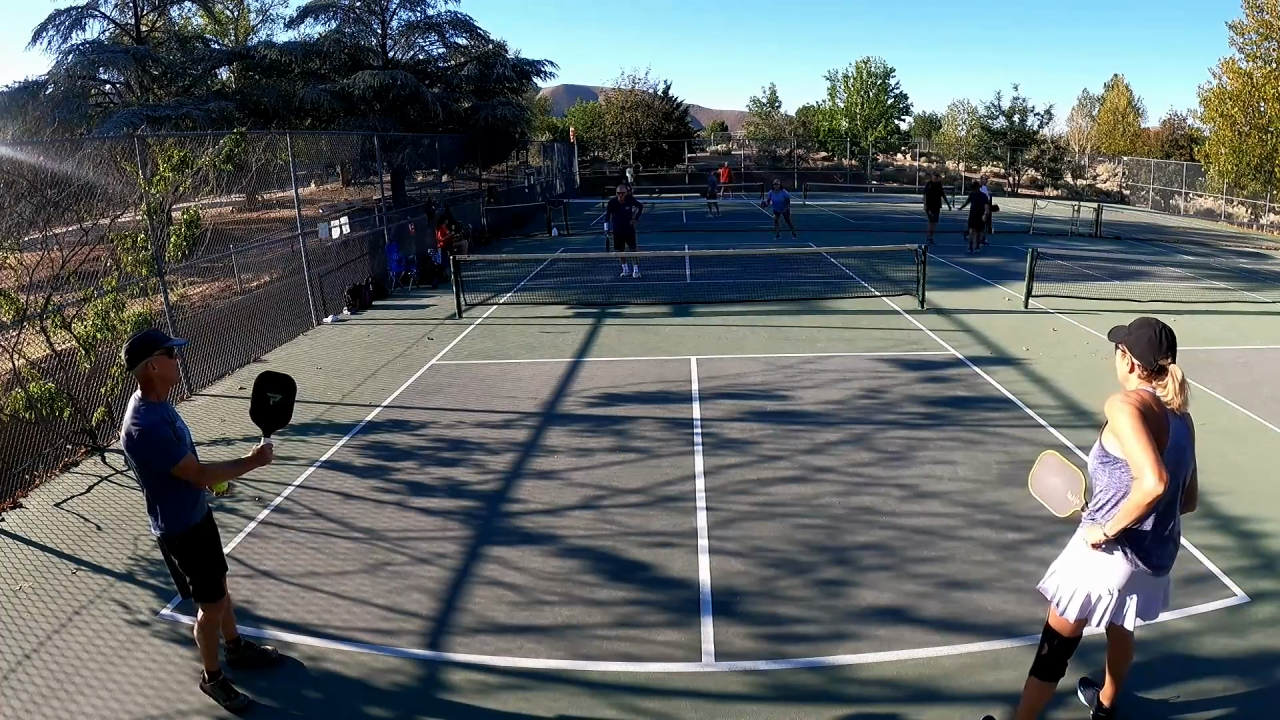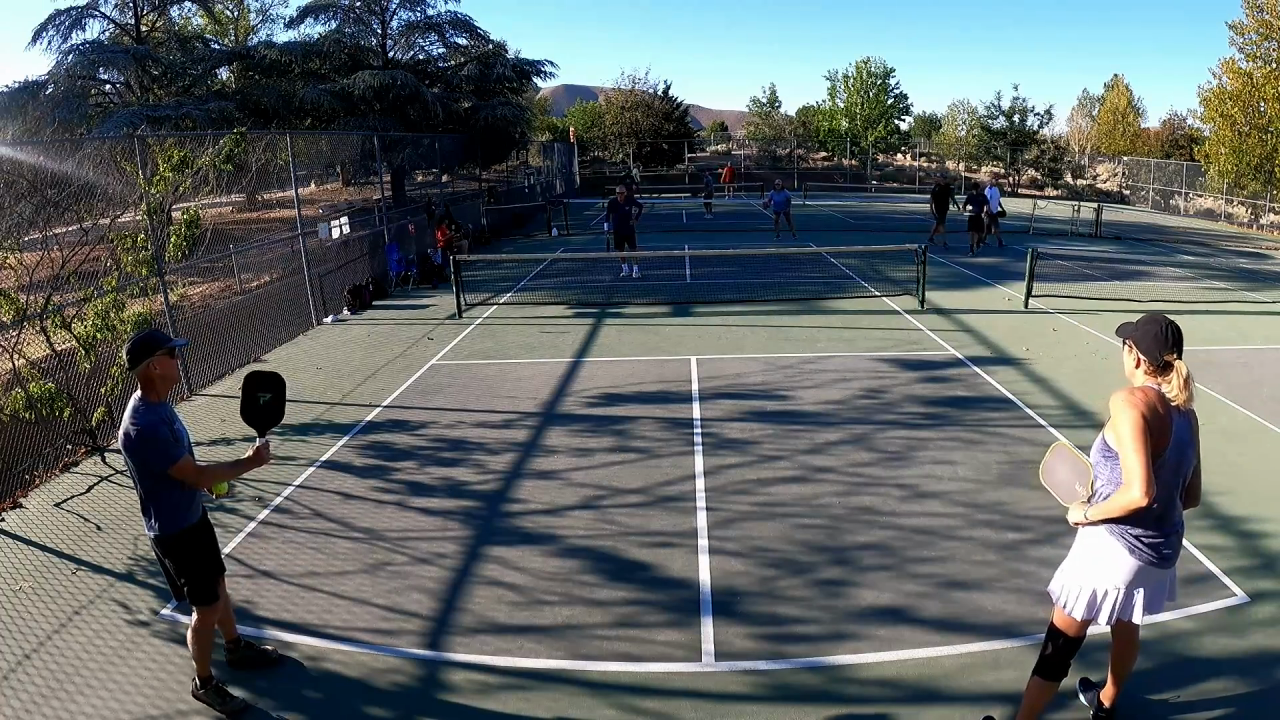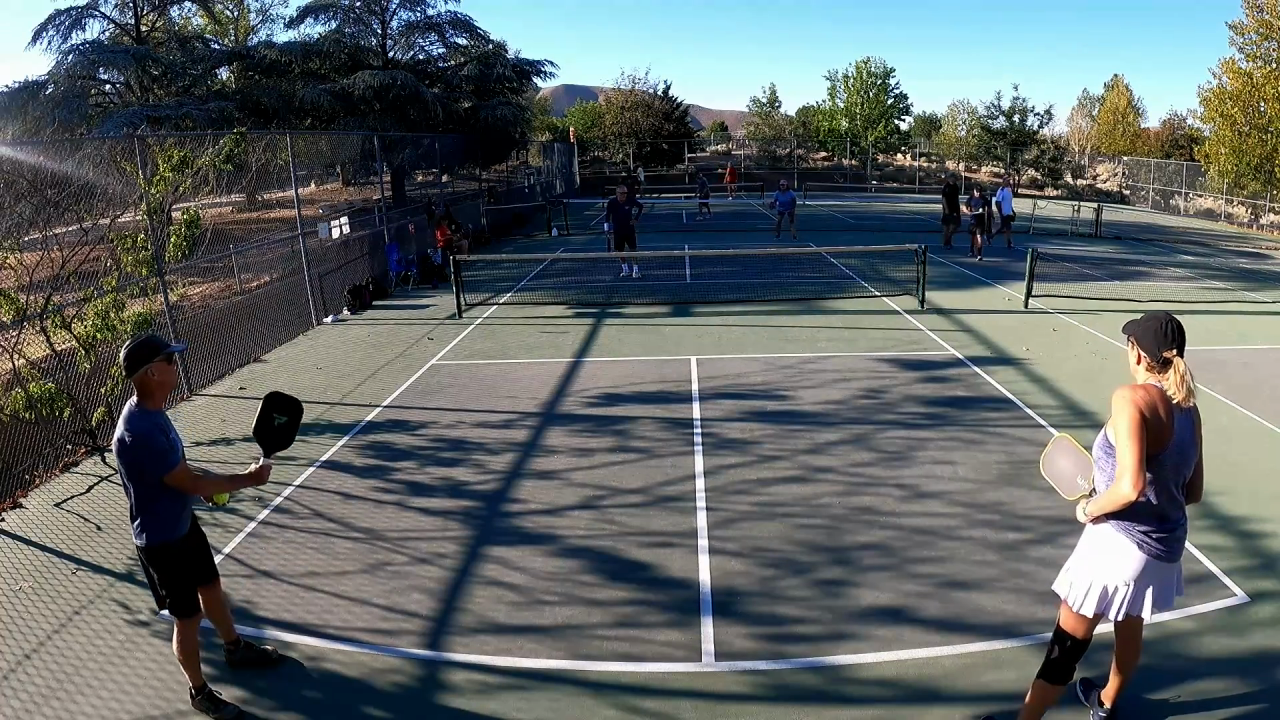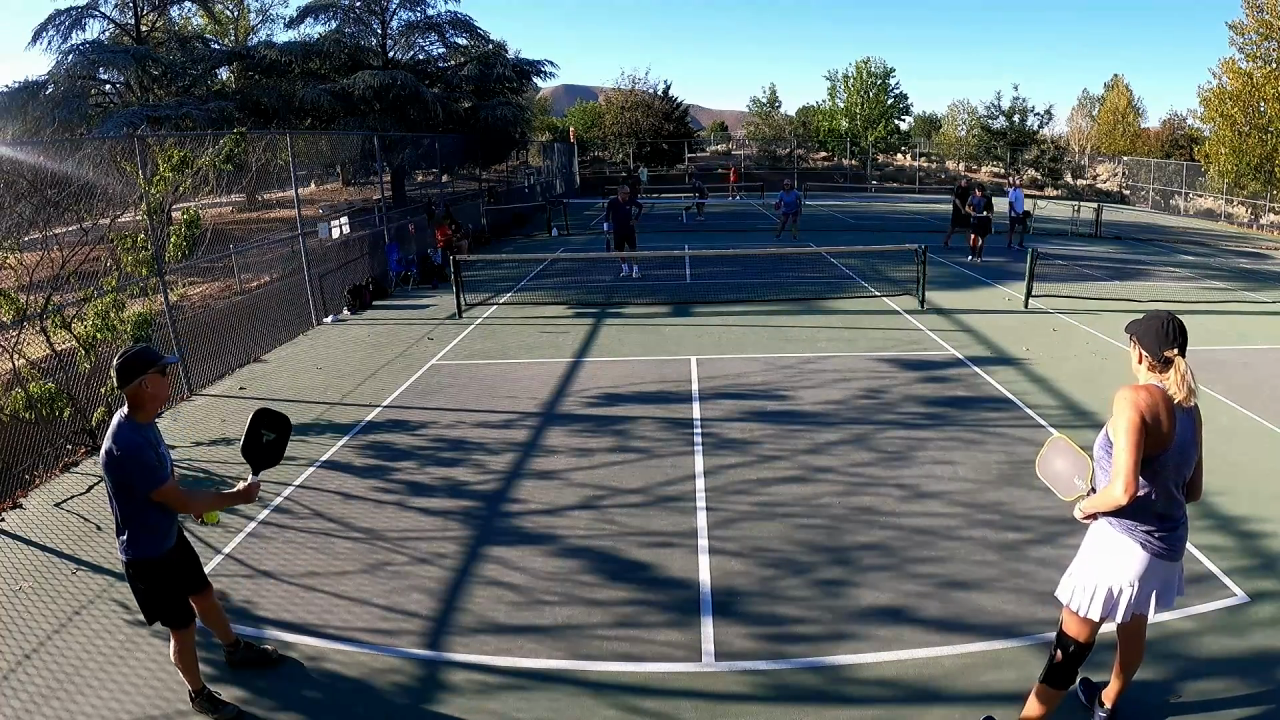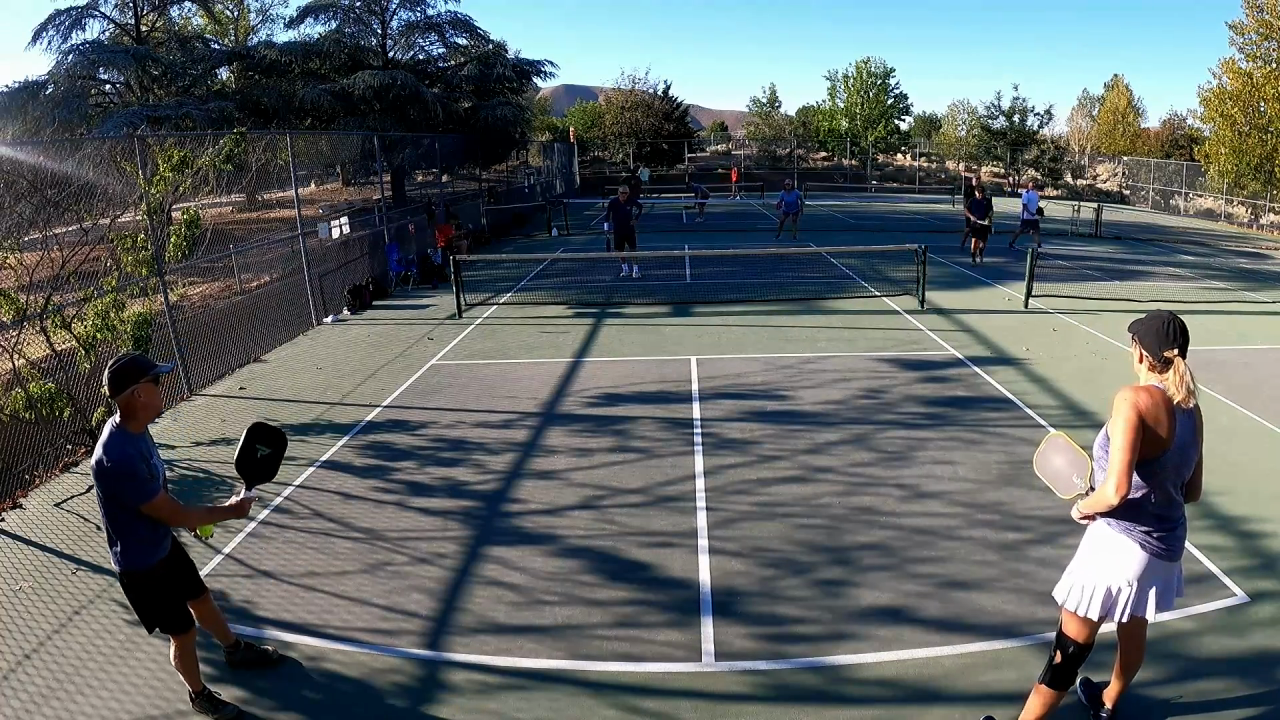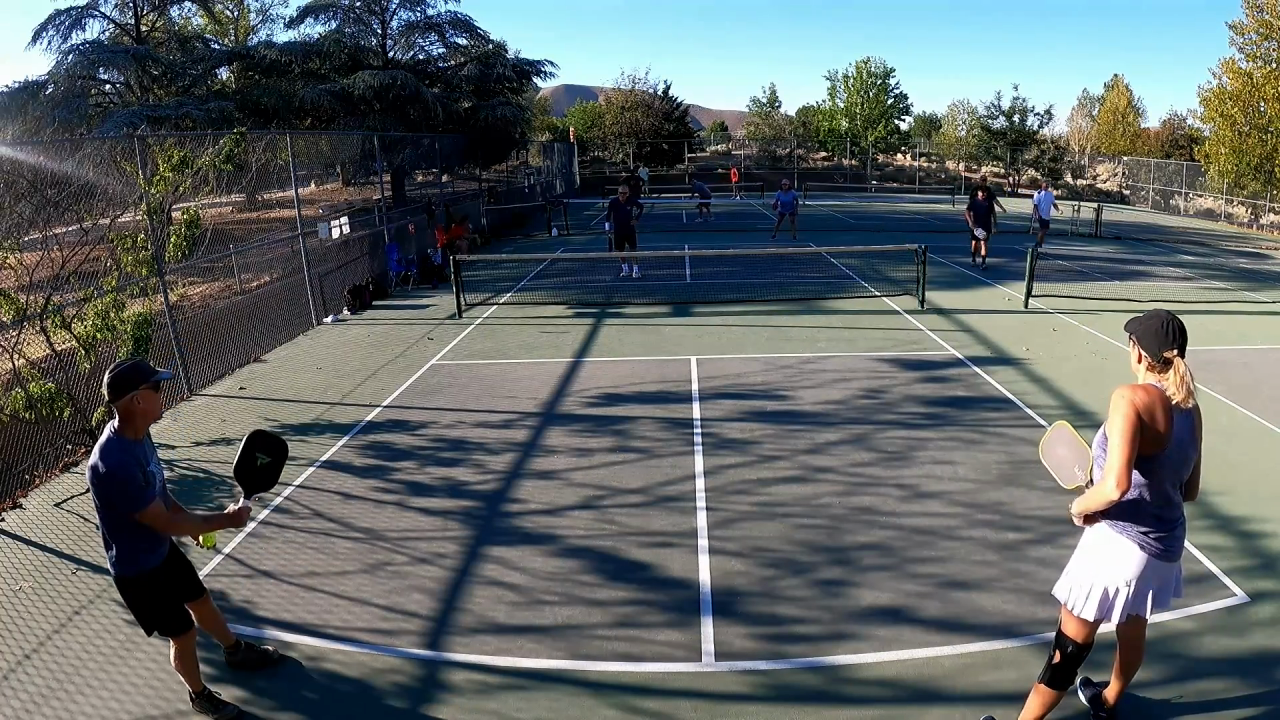
dt=0.3s
person 1, frame 1
left shoulder: (1126, 405)
right shoulder: (1180, 416)
left elbow: (1153, 483)
right elbow: (1187, 500)
left wrist: (1106, 529)
left hip: (1108, 555)
right hip: (1155, 560)
left knee: (1054, 648)
right knee: (1119, 630)
person 1, frame 2
left shoulder: (1130, 401)
right shoulder: (1185, 413)
left elbow: (1138, 492)
right elbow: (1191, 496)
left wrist: (1085, 513)
left hip: (1112, 548)
right hip: (1160, 554)
left knee: (1059, 646)
right knee: (1126, 629)
person 1, frame 3
left shoulder: (1132, 398)
right shoulder: (1188, 409)
left elbow: (1130, 487)
right elbow: (1192, 491)
left wrist: (1089, 509)
left hip: (1115, 545)
right hip: (1165, 549)
left knee: (1067, 645)
right knee: (1130, 630)
person 1, frame 4
left shoulder: (1135, 399)
right shoulder: (1190, 409)
left elbow: (1123, 489)
right elbow: (1192, 491)
left wrist: (1086, 506)
left hip: (1119, 545)
right hip: (1165, 549)
left knee: (1070, 647)
right knee: (1133, 632)
person 1, frame 5
left shoulder: (1133, 400)
right shoulder: (1190, 409)
left elbow: (1115, 491)
right elbow: (1191, 491)
left wrist: (1082, 506)
left hip: (1119, 544)
right hip: (1164, 547)
left knee: (1069, 648)
right knee: (1133, 631)
person 1, frame 6
left shoulder: (1131, 398)
right shoulder: (1190, 409)
left elbow: (1114, 489)
right elbow: (1190, 490)
left wrist: (1080, 507)
left hip: (1121, 543)
right hip: (1165, 547)
left knee: (1069, 647)
right knee: (1132, 630)
person 2, frame 1
left shoulder: (157, 403)
right shoulder: (146, 425)
right elbow: (199, 474)
left wrist: (212, 475)
right wrist: (252, 461)
left hip: (196, 514)
right hip: (179, 528)
left knee: (219, 586)
right knee: (212, 604)
left ankle: (236, 647)
right ankle: (212, 677)
person 2, frame 2
left shoulder: (157, 403)
right shoulder: (144, 425)
right elbow: (195, 476)
left wrist: (208, 476)
right wrist: (248, 462)
left hip: (192, 516)
right hip: (173, 531)
left knee: (217, 586)
right knee: (206, 608)
left ankle: (236, 648)
right ankle: (205, 683)
person 2, frame 3
left shoulder: (153, 410)
right shoulder: (138, 433)
right elbow: (191, 484)
left wrist: (201, 480)
right wrist: (247, 479)
left hip: (183, 524)
right hip: (161, 540)
left knee: (211, 588)
right knee: (188, 619)
left ankle: (235, 648)
person 2, frame 4
left shoulder: (142, 421)
right shoulder: (127, 446)
right elbow: (179, 501)
left wrist: (201, 503)
right wrist: (234, 497)
left hip: (170, 536)
right hip: (147, 555)
left knee: (204, 595)
right knee: (183, 628)
left ankle: (235, 648)
person 2, frame 5
left shoulder: (135, 429)
right shoulder: (118, 457)
right elbow: (171, 514)
left wrist: (192, 515)
right wrist: (227, 511)
left hip: (163, 544)
right hip: (142, 565)
left knee: (201, 600)
right knee: (184, 632)
left ankle: (235, 649)
person 2, frame 6
left shoulder: (138, 433)
right shoulder: (114, 464)
right elbow: (166, 524)
left wrist: (190, 519)
right wrist: (224, 520)
left hip: (163, 550)
right hip: (138, 569)
left knee: (201, 601)
right knee: (184, 634)
left ankle: (236, 651)
